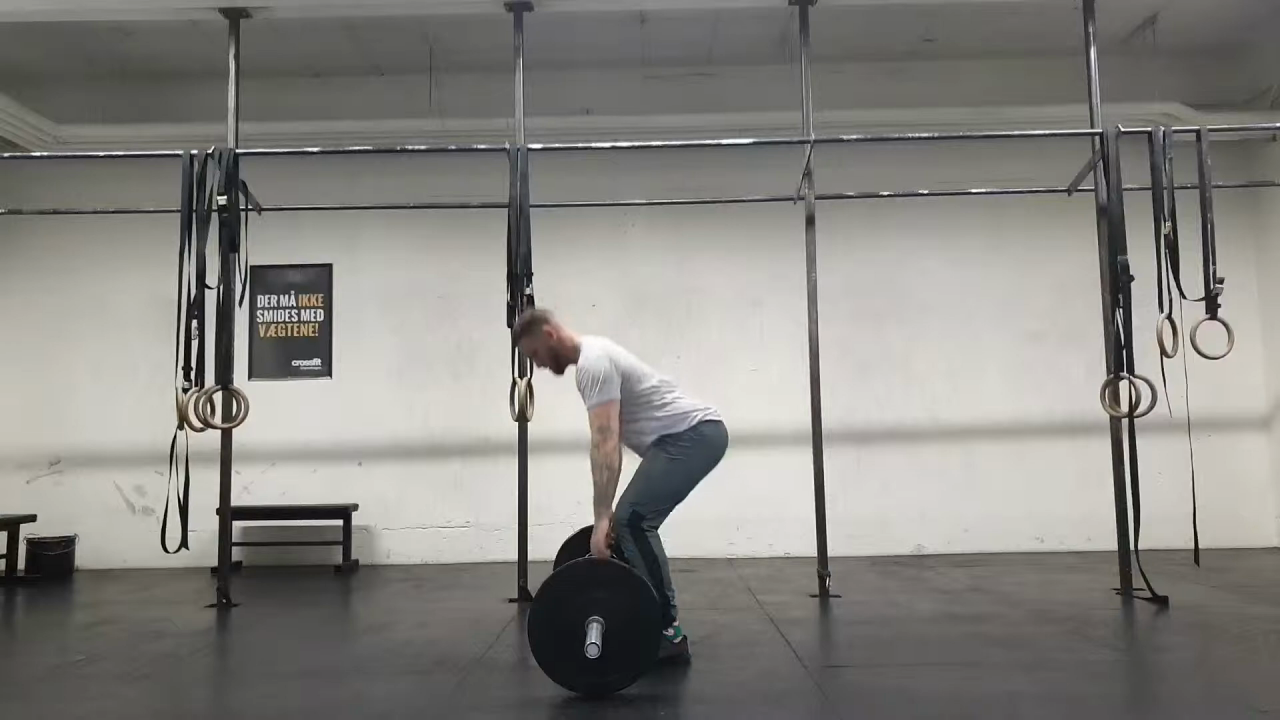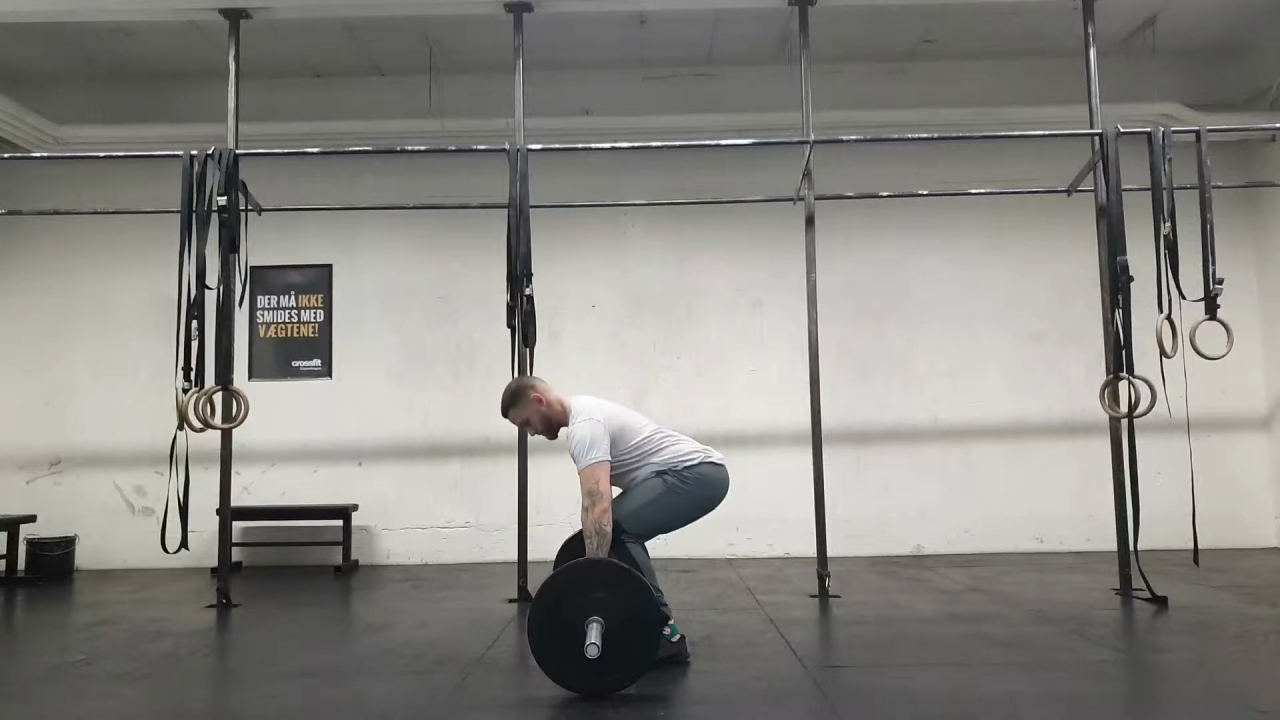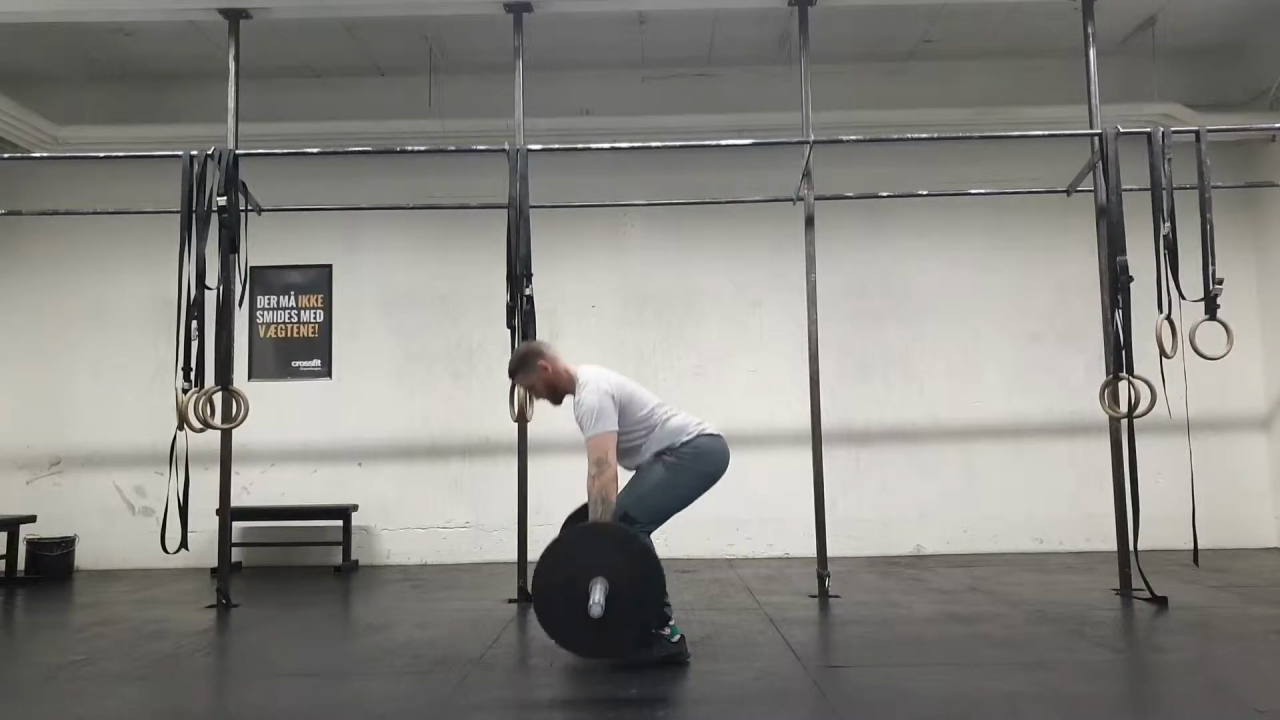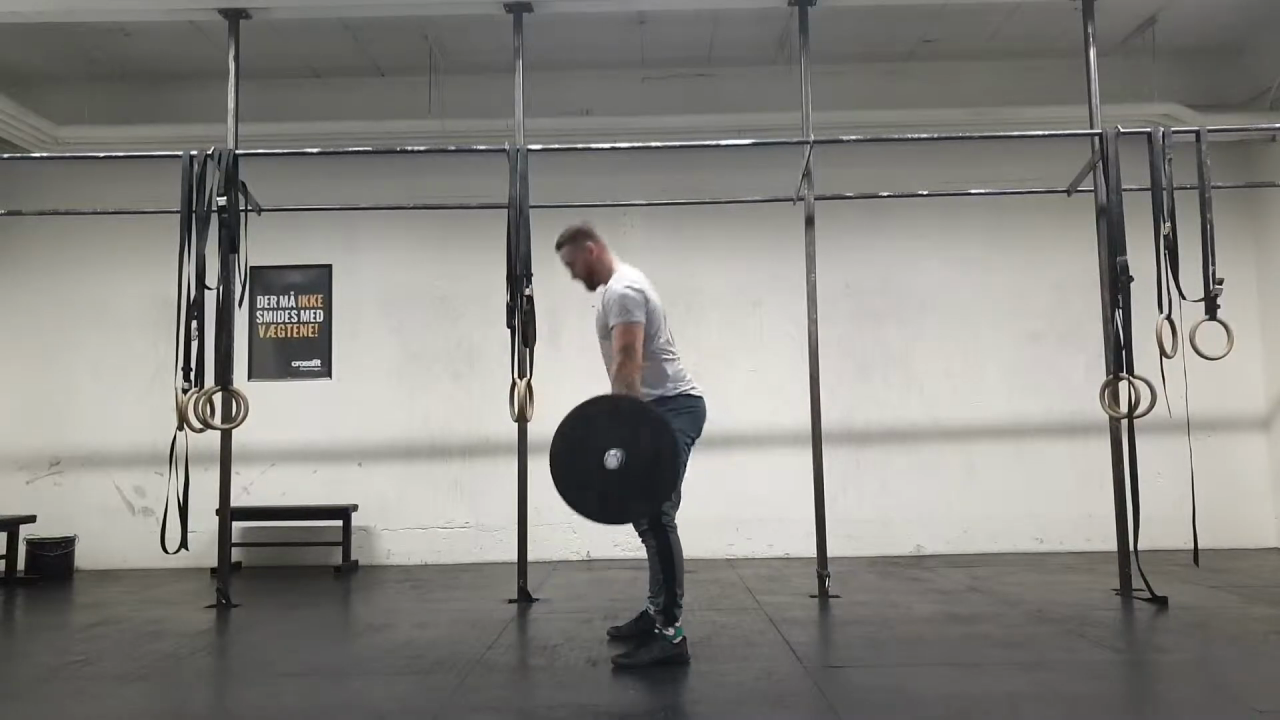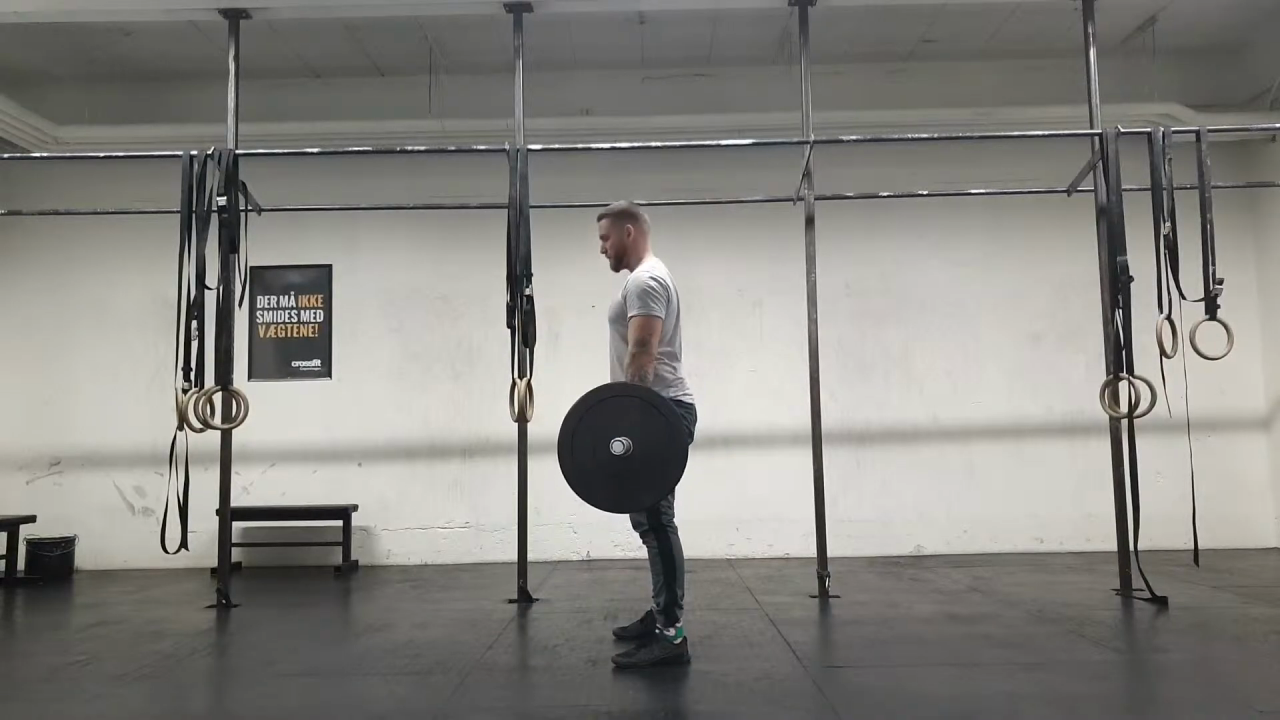
dt=0.4s
person 1, frame 1
left shoulder: (593, 362)
right shoulder: (594, 356)
left elbow: (606, 445)
right elbow: (609, 441)
left wrist: (602, 519)
right wrist: (607, 511)
left hip: (692, 434)
right hip: (691, 434)
left knee: (633, 521)
right knee: (631, 520)
left ankle: (667, 632)
person 1, frame 2
left shoulder: (583, 427)
right shoulder: (584, 411)
left elbow: (596, 507)
right elbow: (601, 503)
left hip: (697, 475)
right hip: (701, 472)
left knee: (615, 530)
right knee: (619, 528)
left ankle: (663, 633)
person 1, frame 3
left shoulder: (591, 394)
right shoulder: (590, 383)
left elbow: (602, 475)
right elbow: (604, 472)
left hip: (697, 451)
right hip: (700, 449)
left knee: (625, 525)
right knee: (626, 523)
left ankle: (665, 633)
person 1, frame 4
left shoulder: (621, 289)
right shoulder: (621, 286)
left elbow: (629, 363)
left hip: (670, 408)
right hip: (666, 406)
left knee: (654, 515)
right knee: (649, 514)
left ankle: (669, 633)
right ankle: (659, 612)
person 1, frame 5
left shoulder: (645, 280)
right shoulder: (646, 278)
left elbow: (641, 356)
left knee: (655, 520)
right knee: (650, 518)
left ankle: (671, 634)
right ankle: (663, 615)
